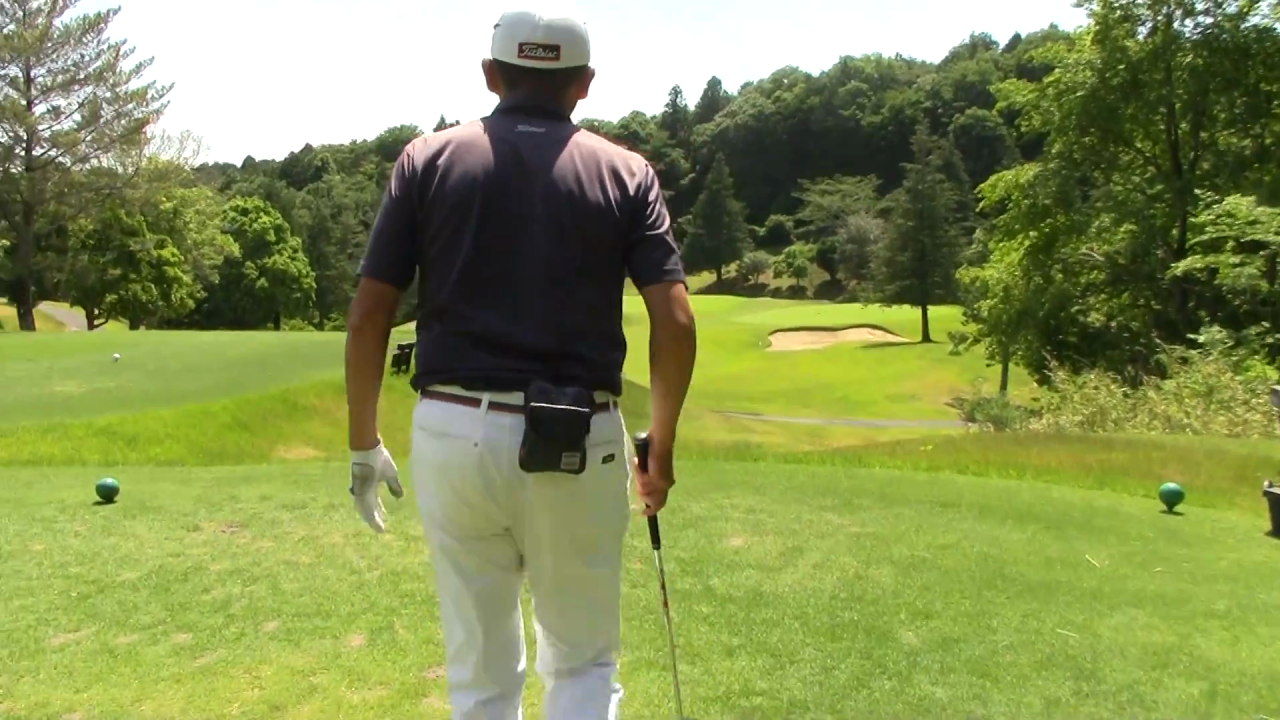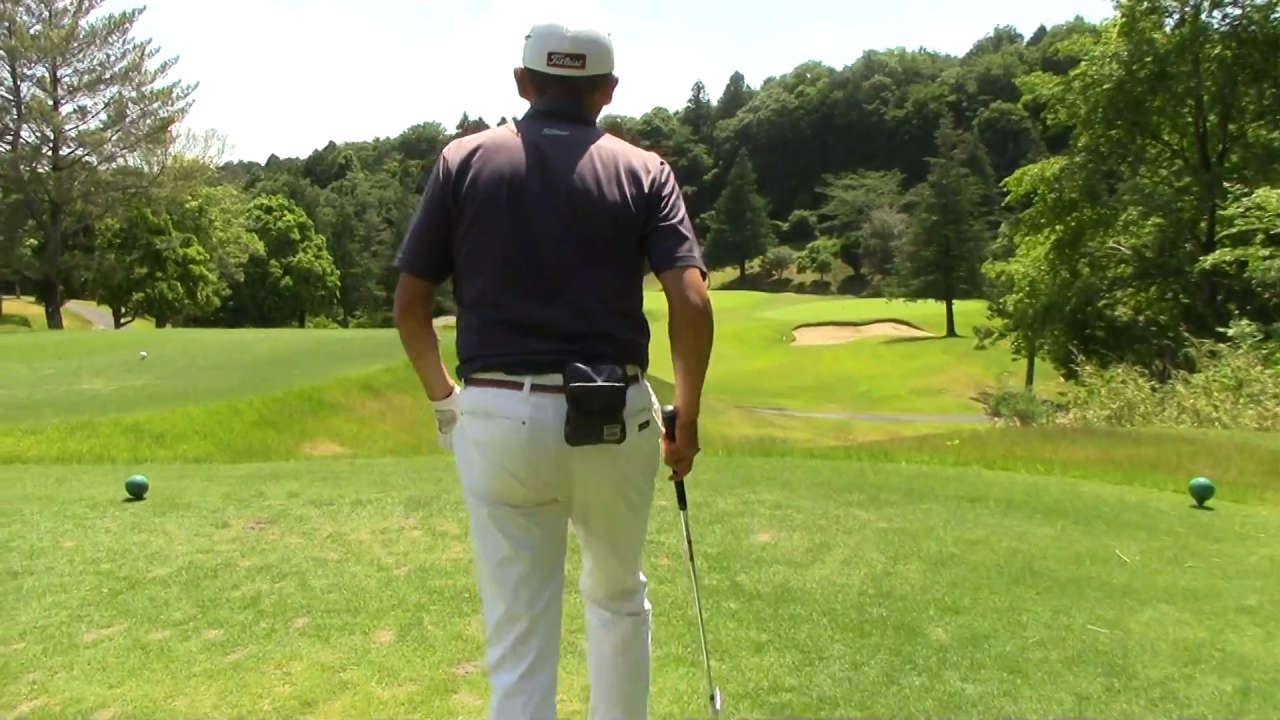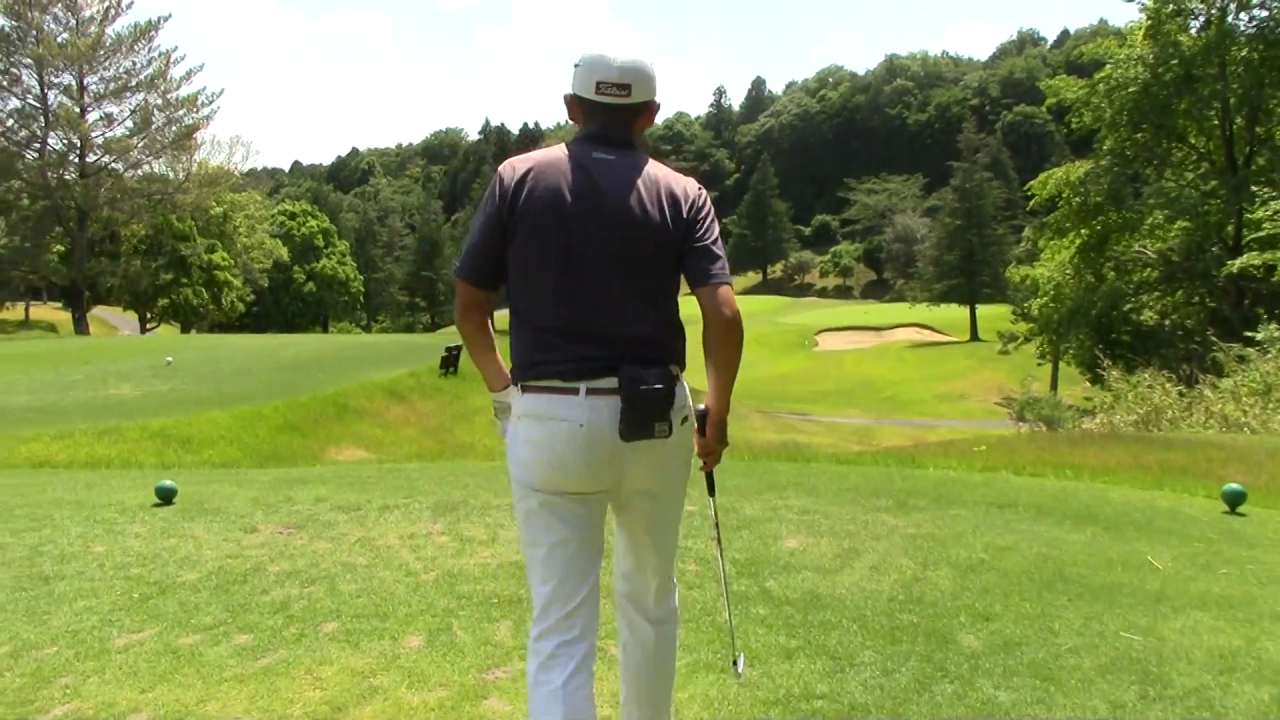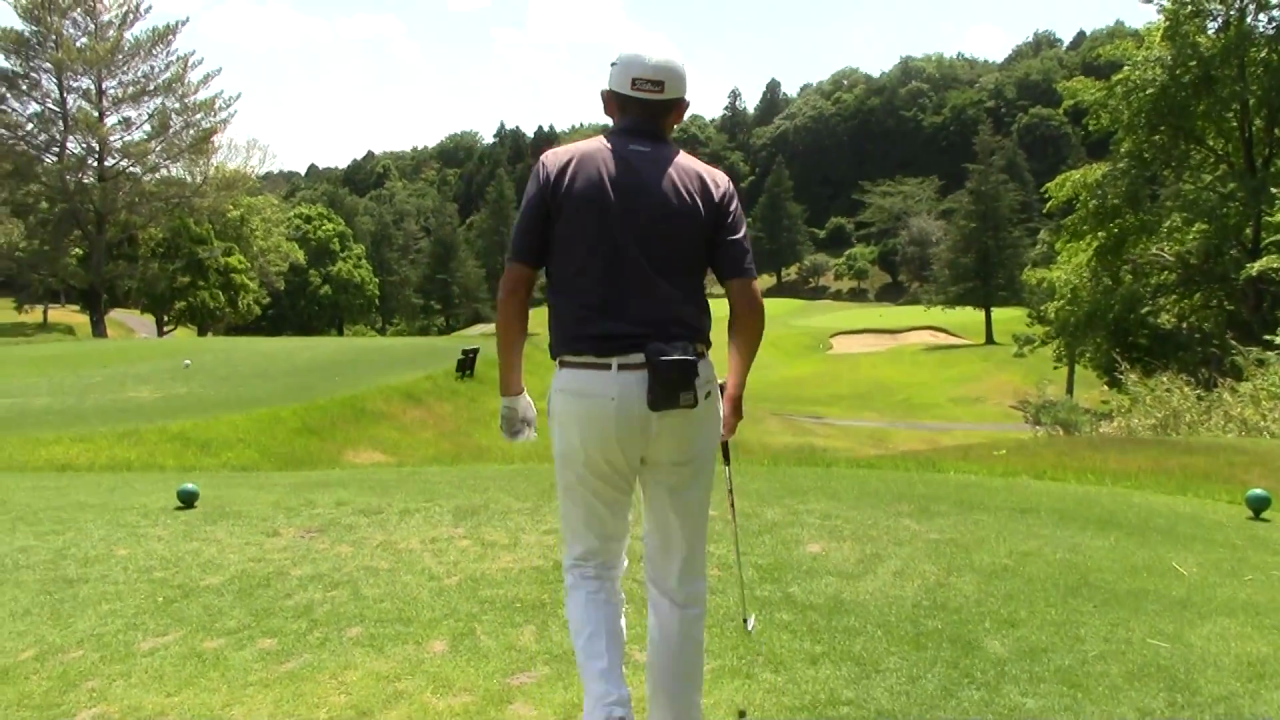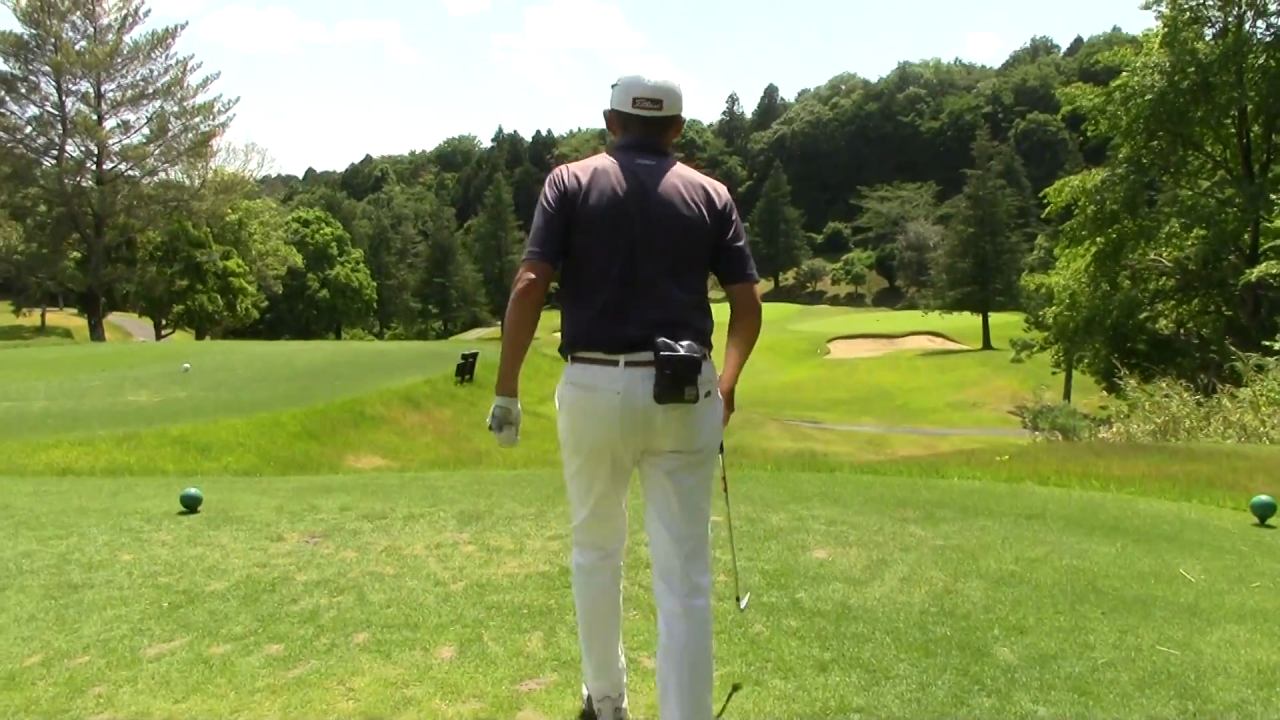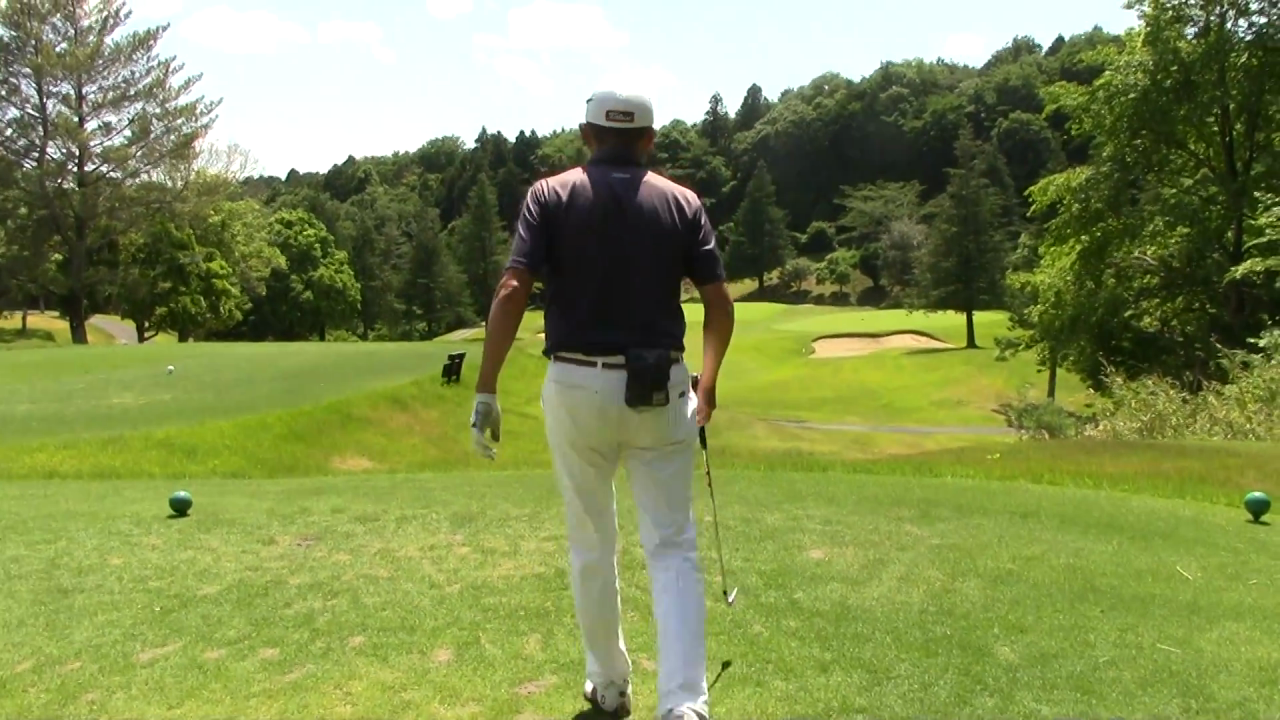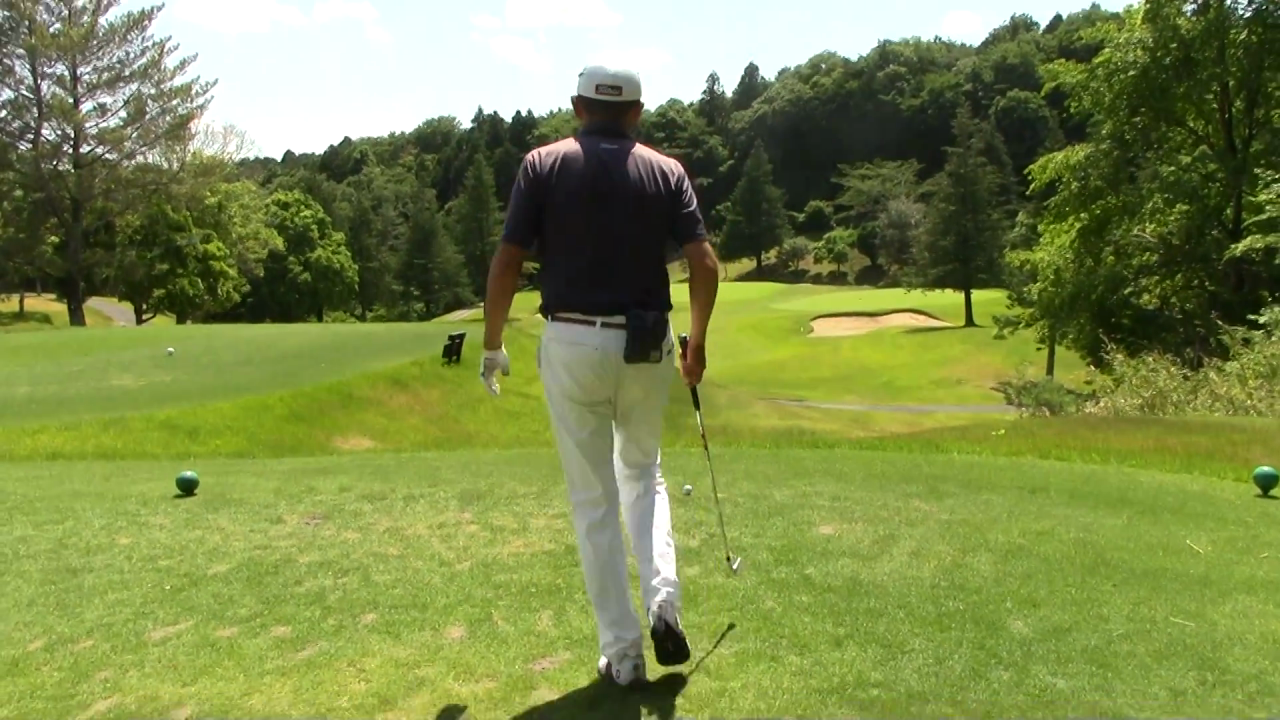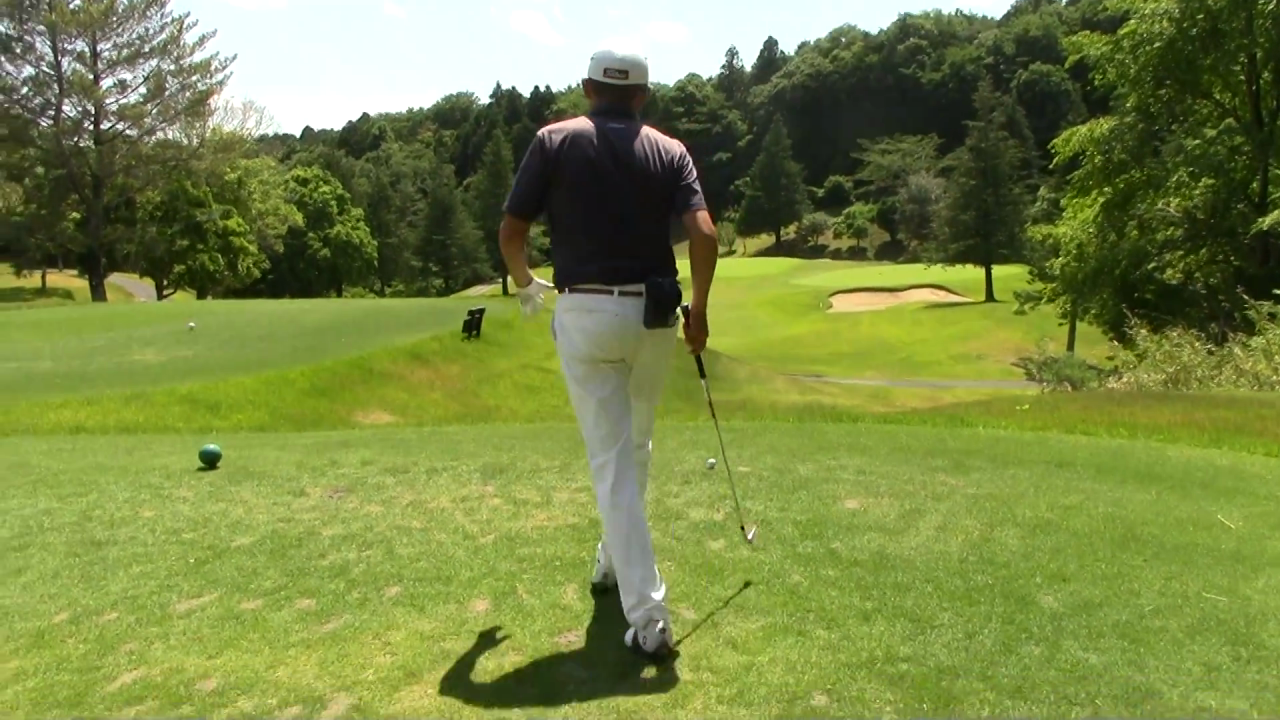
dt=0.2s
person 1, frame 1
left shoulder: (427, 158)
right shoulder: (624, 171)
left elbow: (368, 313)
right elbow: (675, 320)
left wrist: (364, 445)
right wrist: (662, 443)
left hip: (453, 434)
right hip: (579, 443)
person 1, frame 2
left shoulder: (464, 160)
right shoulder: (643, 171)
left elbow: (410, 302)
right elbow: (691, 302)
left wrist: (442, 394)
right wrist: (686, 413)
left hip: (496, 417)
right hip: (612, 420)
left knee: (519, 648)
right knee: (618, 594)
person 1, frame 3
left shoulder: (517, 178)
right shoulder: (680, 192)
left elbow: (469, 307)
right elbow: (722, 314)
left wrist: (502, 386)
right wrist: (717, 414)
left hip: (550, 419)
right hip: (652, 420)
left knee: (560, 626)
right knee: (649, 597)
person 1, frame 4
left shoulder: (558, 167)
right shoulder: (710, 183)
left elbow: (513, 288)
right elbow: (748, 304)
left wrist: (510, 388)
right wrist: (734, 390)
left hip: (586, 391)
right hip: (682, 395)
left knee: (590, 569)
right knee: (678, 583)
person 1, frame 5
left shoulder: (570, 181)
right shoulder: (710, 193)
left elbow: (528, 285)
right elbow: (747, 304)
left wrist: (505, 391)
right wrist: (728, 380)
left hip: (593, 388)
right hip: (684, 392)
left knee: (595, 545)
right knee: (683, 575)
person 1, frame 6
left shoulder: (551, 194)
right shoulder: (681, 201)
left elbow: (512, 292)
right elbow: (720, 303)
left wrist: (486, 392)
right wrist: (707, 381)
left hip: (576, 388)
right hip: (658, 390)
left knee: (592, 542)
right knee: (672, 550)
person 1, frame 7
left shoulder: (543, 164)
right shoulder: (665, 170)
left elbow: (506, 263)
right elbow: (705, 264)
left wrist: (493, 344)
right wrist: (697, 341)
left hip: (571, 346)
right hip: (645, 347)
left knee: (594, 501)
right knee: (644, 478)
left ankle: (622, 653)
right ankle: (663, 602)
person 1, frame 8
left shoulder: (553, 140)
right shoulder: (669, 150)
left elbow: (510, 232)
right elbow: (704, 234)
left wrist: (525, 282)
right wrist: (699, 309)
left hip: (587, 314)
right hip: (654, 315)
left knee: (612, 465)
right knee: (632, 447)
left ankle: (649, 617)
right ankle: (616, 565)
